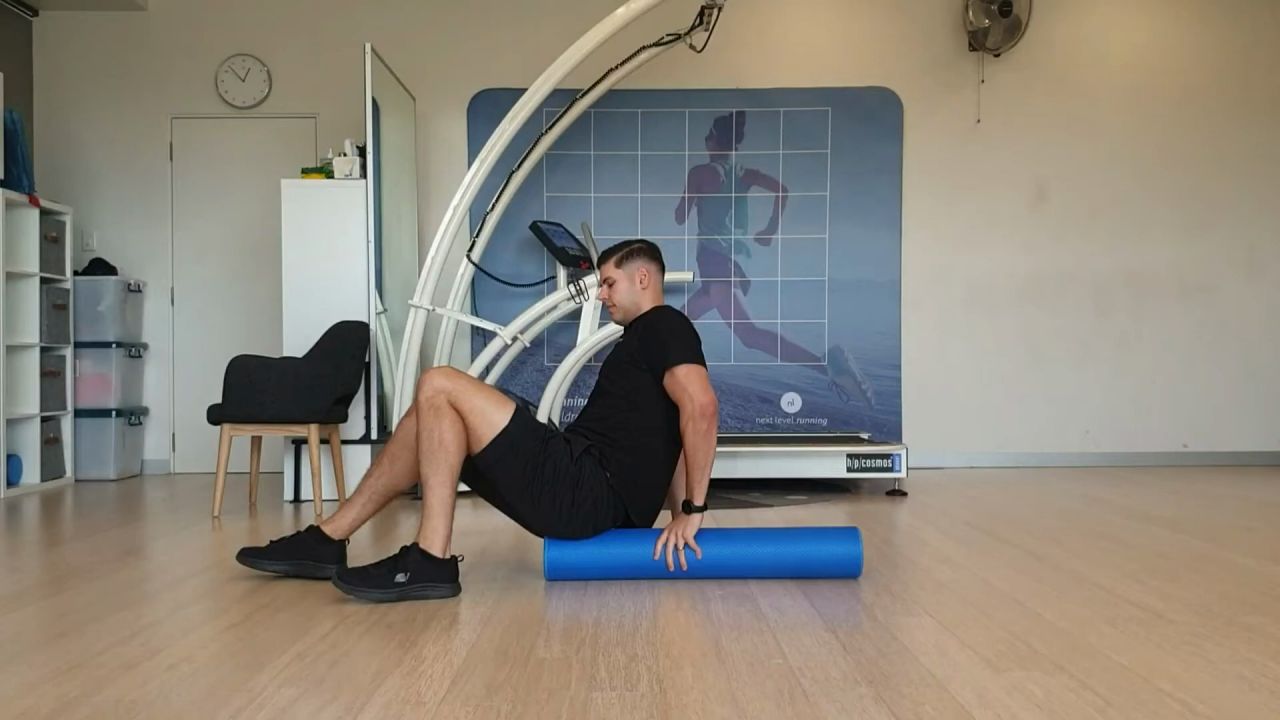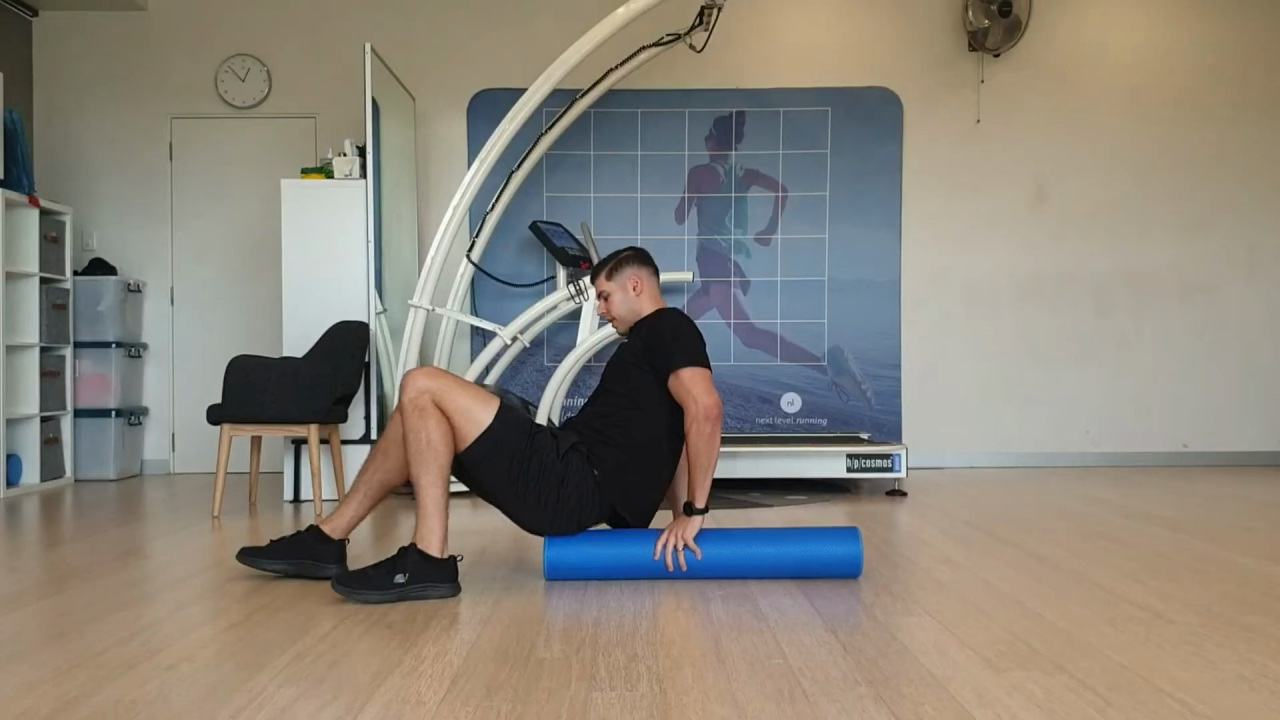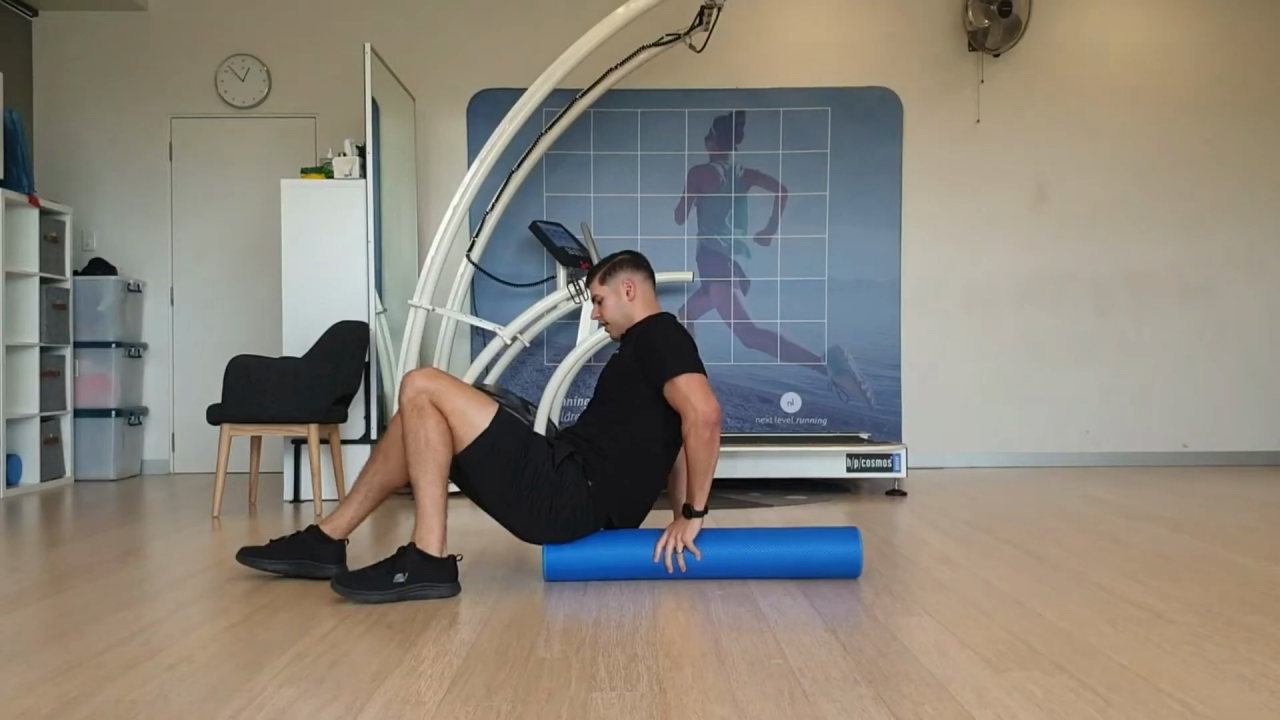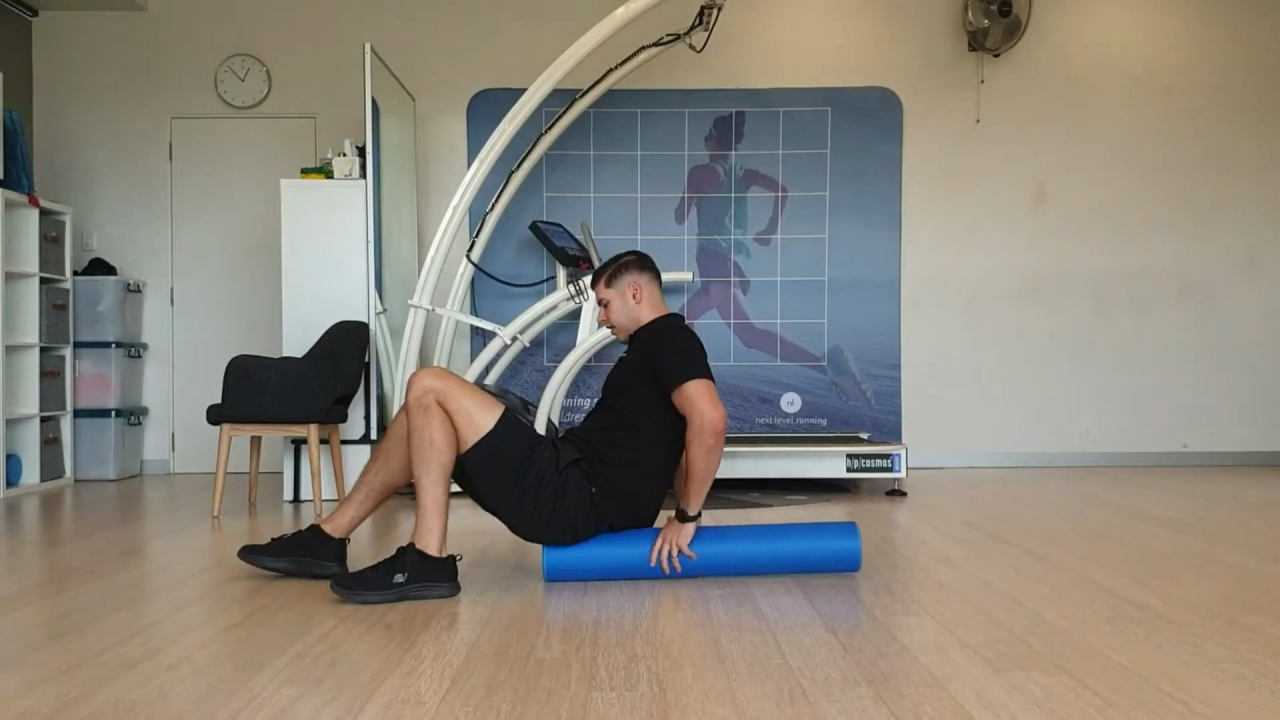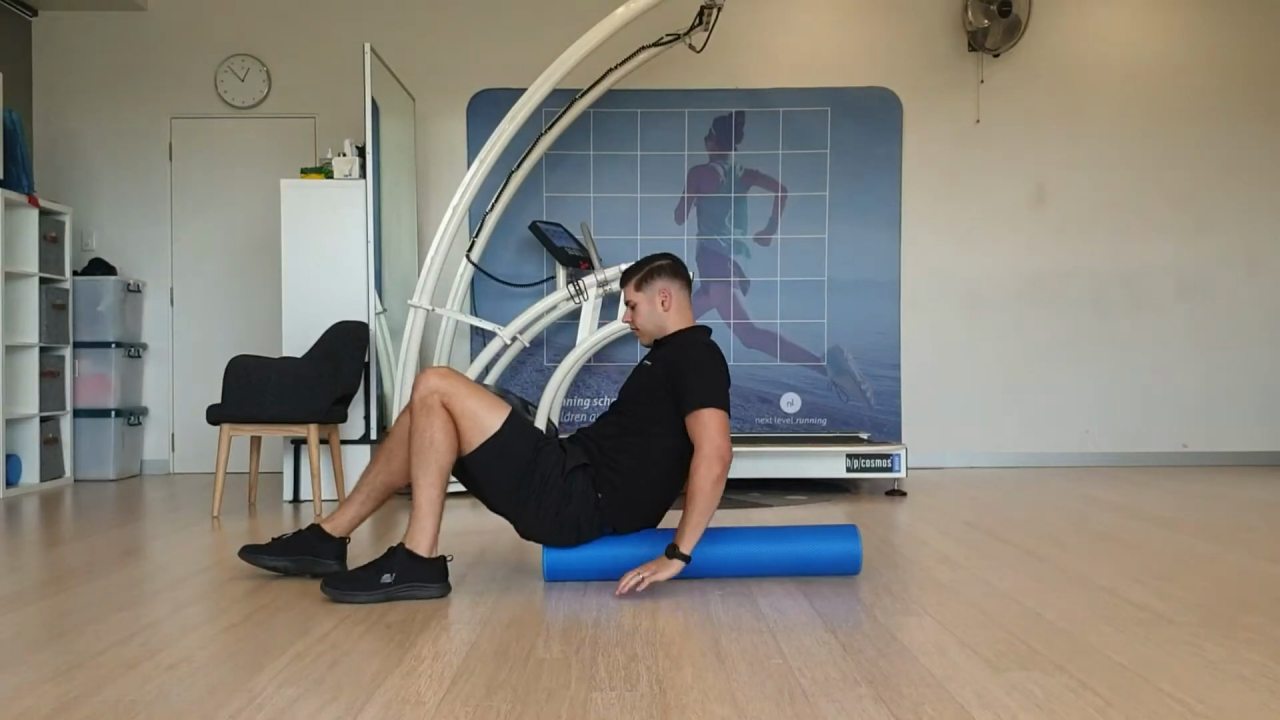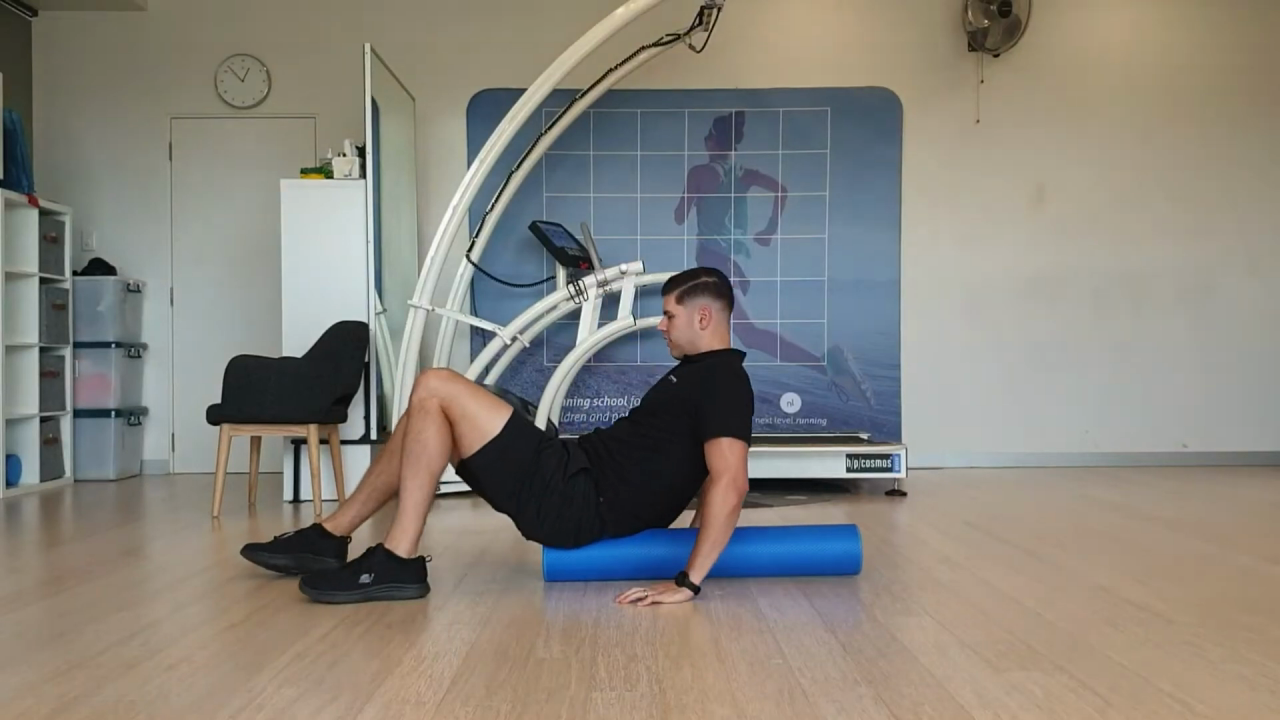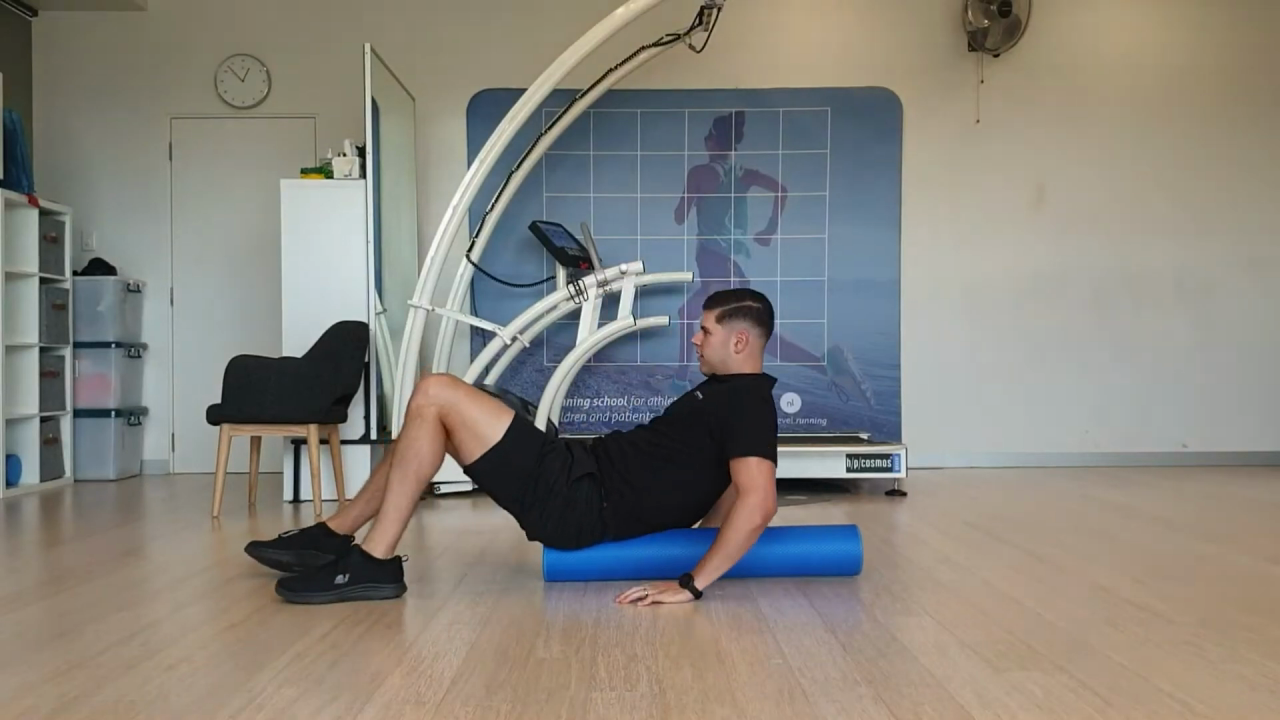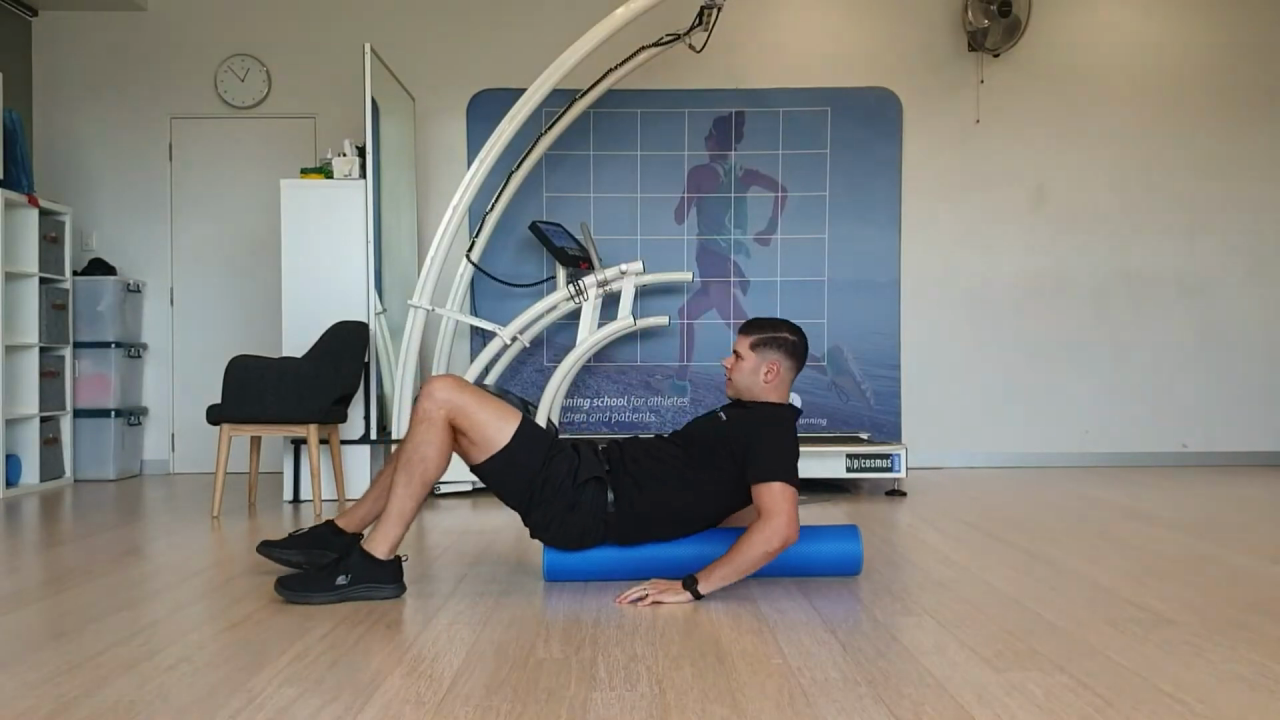
dt=0.2s
person 1, frame 1
left shoulder: (663, 325)
right shoulder: (650, 337)
left elbow: (701, 407)
right elbow: (664, 437)
left wrist: (693, 510)
right wrist: (677, 515)
left hip: (582, 493)
right hip: (581, 488)
left knee: (439, 388)
right knee: (429, 421)
left ankle: (432, 561)
right ankle: (327, 541)
person 1, frame 2
left shoulder: (667, 327)
right shoulder: (656, 340)
left elbow: (705, 410)
right elbow: (669, 434)
left wrist: (694, 512)
right wrist: (679, 515)
left hip: (568, 485)
right hip: (576, 482)
left knee: (422, 387)
right knee: (418, 416)
left ankle: (429, 561)
right ankle: (326, 539)
person 1, frame 3
left shoulder: (659, 335)
right shoulder: (652, 345)
left elbow: (703, 416)
right elbow: (673, 436)
left wrist: (693, 515)
right wrist: (679, 514)
left hip: (563, 494)
right hip: (572, 488)
left knee: (421, 388)
right knee: (418, 419)
left ankle: (430, 561)
right ankle: (326, 540)
person 1, frame 4
left shoulder: (668, 339)
right shoulder: (660, 346)
left elbow: (710, 423)
right elbow: (680, 439)
left wrist: (687, 519)
left hip: (568, 499)
right hip: (573, 488)
left knee: (428, 388)
right knee: (421, 415)
left ankle: (429, 560)
right ankle: (326, 539)
person 1, frame 5
left shoulder: (693, 355)
right shoulder: (681, 355)
left elbow: (714, 452)
right elbow: (692, 453)
left wrist: (678, 554)
left hip: (572, 501)
right hip: (575, 485)
left knee: (434, 388)
right knee: (425, 414)
left ankle: (420, 560)
right ankle: (326, 539)
person 1, frame 6
left shoulder: (720, 380)
right shoulder: (706, 373)
left elbow: (730, 482)
right elbow: (712, 476)
left wrist: (688, 582)
left hip: (573, 502)
right hip: (578, 478)
left knee: (435, 389)
right knee: (427, 414)
left ankle: (400, 561)
right ankle: (329, 537)
person 1, frame 7
left shoulder: (745, 403)
right shoulder: (733, 395)
left elbow: (758, 502)
right elbow: (737, 493)
left wrist: (691, 584)
left hip: (576, 503)
right hip: (586, 474)
left knee: (435, 395)
right knee: (432, 414)
left ankle: (374, 562)
right ankle: (334, 536)
person 1, frame 8
left shoulder: (767, 430)
right shoulder: (756, 423)
left elbow: (779, 527)
right elbow: (758, 513)
left wrist: (693, 587)
left hip: (584, 504)
right hip: (594, 473)
left knee: (441, 396)
right knee: (441, 412)
left ankle: (375, 562)
right ankle: (342, 534)
person 2, frame 1
left shoulder: (700, 172)
right shoulder: (745, 174)
left elbow: (680, 218)
right elbow: (781, 189)
left wrist: (686, 196)
right wrist: (771, 229)
left hip: (715, 260)
right hip: (735, 261)
left knee: (749, 333)
right knee: (686, 315)
left ankle: (825, 364)
person 2, frame 2
left shoulder: (700, 172)
right shoulder: (744, 174)
left elbow: (680, 218)
right elbow: (781, 190)
left wrist: (687, 196)
right wrist: (771, 230)
left hip: (714, 260)
right hip: (735, 261)
left knee: (748, 333)
right knee: (686, 316)
left ankle: (826, 365)
person 2, frame 3
left shoulder: (700, 173)
right shoulder: (745, 174)
left elbow: (680, 218)
right elbow: (781, 189)
left wrist: (687, 196)
right wrist: (771, 229)
left hip: (714, 260)
right hip: (736, 260)
left knee: (748, 333)
right knee: (686, 315)
left ankle: (826, 365)
person 2, frame 4
left shoulder: (700, 172)
right shoulder: (744, 173)
left elbow: (680, 218)
right elbow: (781, 189)
left wrist: (688, 196)
right wrist: (771, 229)
left hip: (714, 260)
right hip: (736, 261)
left knee: (748, 333)
right knee: (686, 315)
left ankle: (825, 364)
person 2, frame 5
left shoulder: (700, 173)
right shoulder: (744, 174)
left elbow: (680, 218)
right elbow: (781, 190)
left wrist: (687, 197)
right wrist: (770, 229)
left hip: (714, 260)
right hip: (735, 261)
left knee: (748, 333)
left ankle: (825, 364)
person 2, frame 6
left shoulder: (700, 173)
right shoulder: (745, 174)
left elbow: (680, 218)
right elbow: (781, 190)
left wrist: (686, 196)
right wrist: (770, 229)
left hip: (713, 260)
right hip: (735, 260)
left knee: (748, 333)
left ankle: (826, 364)
person 2, frame 7
left shoulder: (700, 173)
right shoulder: (745, 173)
left elbow: (680, 218)
right elbow: (780, 189)
left wrist: (686, 197)
right wrist: (770, 230)
left hip: (714, 260)
right hip: (735, 261)
right knee: (687, 314)
left ankle: (825, 364)
right ankle: (681, 381)
person 2, frame 8
left shoulder: (700, 173)
right shoulder: (745, 173)
left elbow: (680, 218)
right elbow: (781, 190)
left wrist: (689, 196)
right wrist: (770, 229)
left hip: (715, 261)
right hip: (736, 261)
right knee: (686, 315)
left ankle: (825, 364)
right ankle: (681, 381)
